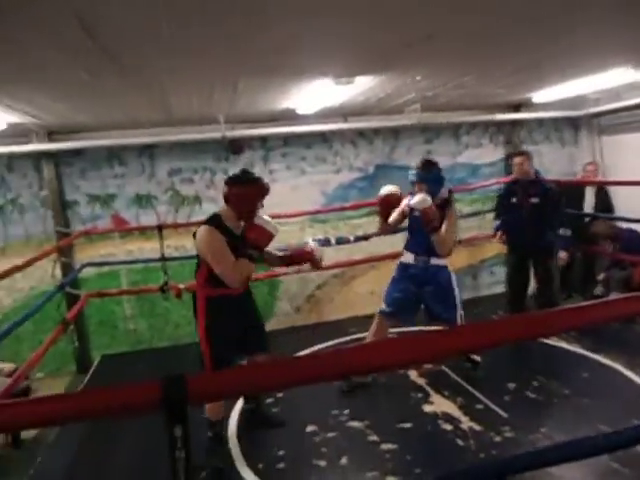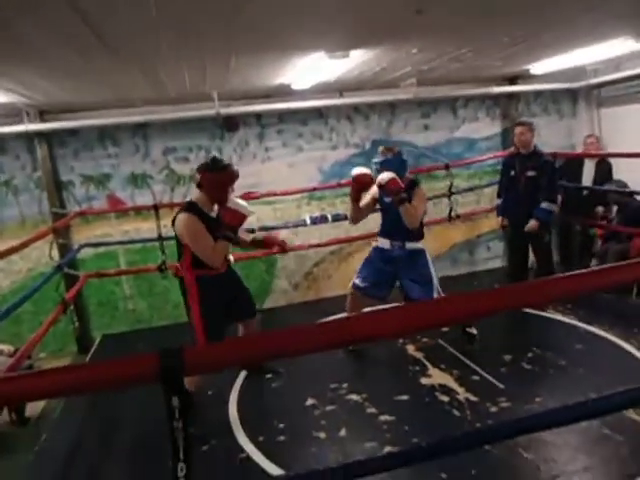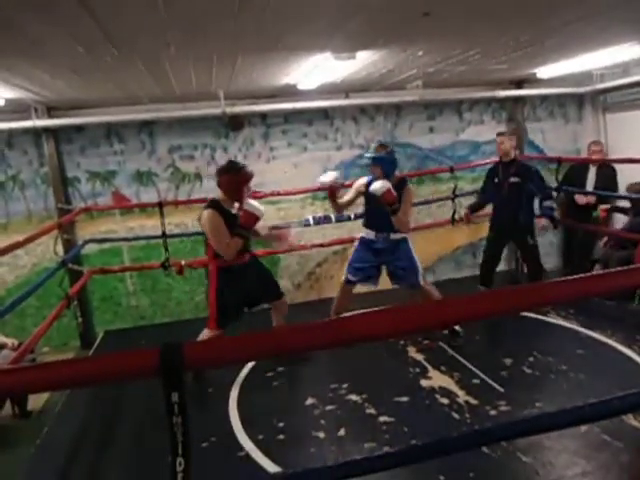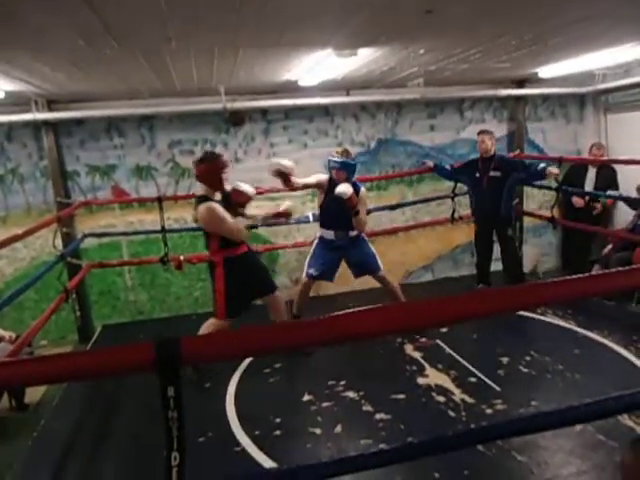
dt=0.5s
person 1, frame 1
left shoulder: (243, 225)
right shoulder: (210, 232)
left elbow: (264, 257)
right elbow: (234, 277)
left wrist: (294, 256)
right wrist: (254, 246)
left hip: (241, 298)
right hip: (214, 305)
left knee: (259, 357)
right knee: (220, 374)
left ankle: (254, 410)
right ankle: (215, 435)
person 1, frame 2
left shoulder: (217, 207)
right shoulder: (188, 219)
left elbow: (235, 239)
right elbow: (213, 258)
left wrist: (261, 241)
right wrist: (229, 226)
left hip: (223, 274)
right hip: (199, 283)
left knee: (251, 319)
right knee: (209, 344)
person 1, frame 3
left shoulder: (240, 203)
right shoulder: (212, 214)
right elbow: (228, 253)
left wrist: (270, 234)
right wrist: (244, 227)
left hip: (247, 262)
right hip: (224, 272)
left knee: (280, 303)
right knee: (217, 329)
person 1, frame 4
left shoulder: (222, 193)
right shoulder: (207, 208)
right elbow: (239, 234)
left wrist: (272, 215)
right wrist: (239, 206)
left hip: (244, 255)
right hip: (227, 263)
left knee: (273, 296)
right knee: (224, 319)
person 2, frame 1
left shoulder: (448, 208)
right shoulder: (410, 202)
left elbow: (445, 249)
right elbow: (385, 230)
left wrist: (431, 223)
right wrist: (384, 213)
left hip: (436, 270)
right hip: (410, 266)
left knee: (454, 320)
right knee: (384, 315)
left ankle: (468, 351)
person 2, frame 2
left shoulder: (416, 190)
right shoulder: (378, 188)
left elbow: (413, 223)
right elbow: (354, 219)
left wrist: (398, 194)
right wrist: (356, 195)
left hip: (412, 252)
right hip: (384, 249)
left knee: (433, 299)
right knee: (357, 291)
person 2, frame 3
left shoulder: (404, 189)
right shoulder: (364, 184)
left elbow: (404, 227)
right elbow: (340, 208)
left wrist: (391, 204)
right wrist: (333, 196)
left hip: (396, 243)
right hip: (370, 241)
left knee: (420, 285)
right knee: (347, 283)
person 2, frame 4
left shoulder: (358, 190)
right shoulder: (323, 182)
left elbow: (361, 227)
right elbow: (294, 185)
left wrist: (353, 207)
right wrist: (285, 177)
left hip: (353, 239)
right hip: (327, 240)
left knee: (380, 275)
right knee: (308, 279)
right ankle: (295, 317)
person 3, frame 1
left shoulder: (546, 189)
right shoulder: (510, 189)
left elbow: (558, 218)
right elbow: (501, 213)
left wrist: (562, 246)
right wrist: (500, 230)
left hip: (543, 246)
right hip: (517, 245)
left knee: (547, 285)
right knee: (515, 286)
person 3, frame 2
left shoulder: (544, 163)
right shoulder: (509, 162)
left elbow: (550, 194)
right elbow: (503, 190)
left wrist: (539, 219)
right wrist: (502, 214)
left hip: (538, 222)
right hip: (515, 222)
left knee: (544, 261)
right knee: (515, 262)
person 3, frame 3
left shoulder: (526, 169)
right shoulder: (494, 171)
left elbow: (544, 192)
right elbow: (485, 195)
left wrist: (546, 215)
right wrist: (471, 209)
left hip: (522, 225)
right hip: (499, 224)
left knee: (532, 261)
right knee: (489, 259)
right ankle: (484, 287)
person 3, frame 4
left shoulder: (507, 164)
right shoulder: (472, 166)
left elbow: (529, 170)
right elbow: (453, 172)
left wrist: (546, 170)
right wrist: (435, 166)
left hip: (503, 216)
right hip: (482, 218)
left knee: (510, 253)
right knee: (482, 252)
right ankle: (483, 284)
person 4, frame 1
left shoulder: (602, 191)
right shoulder: (573, 187)
left elbow: (609, 211)
right hip: (572, 230)
left knee: (589, 261)
right knee: (567, 260)
left ankle: (588, 290)
right ankle: (566, 290)
person 4, frame 2
left shoulder: (605, 165)
right shoulder: (573, 161)
right elbow: (557, 176)
left wrist: (603, 205)
left hip: (590, 207)
right hip: (569, 205)
left knee: (588, 238)
right knee: (565, 235)
left ankle: (584, 266)
right ankle: (566, 266)
person 4, frame 3
left shoulder: (609, 170)
right shoulder: (576, 167)
left elbow: (613, 191)
right elbow: (563, 184)
left wrist: (597, 198)
right wrist: (575, 195)
left hip: (593, 213)
right hip: (573, 210)
left knee: (587, 243)
right knee: (569, 241)
left ankle: (584, 272)
right ankle: (568, 271)
person 4, frame 4
left shoulder: (609, 171)
right shoulder: (576, 167)
left elbow: (613, 192)
right elbow: (563, 185)
left wrist: (603, 204)
right wrist: (572, 197)
left hip: (592, 214)
right hip: (572, 212)
left knee: (585, 245)
right knee: (568, 242)
left ankle: (581, 273)
right ankle: (567, 272)
